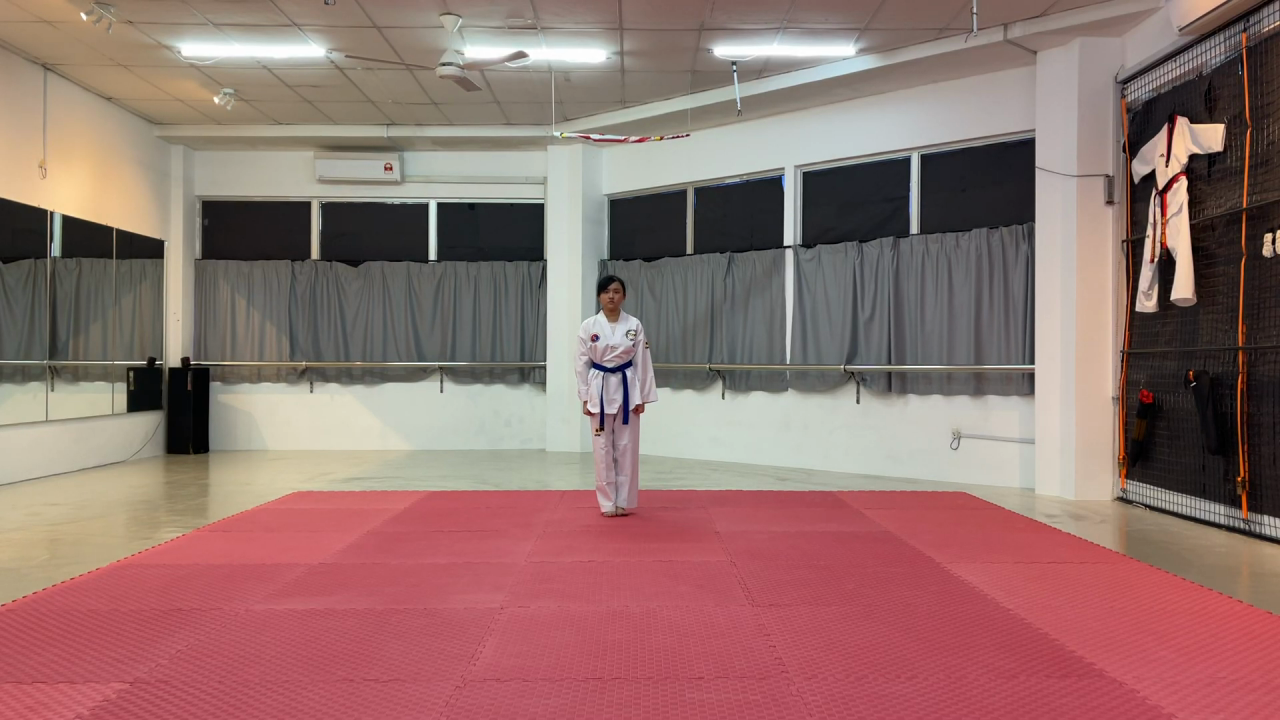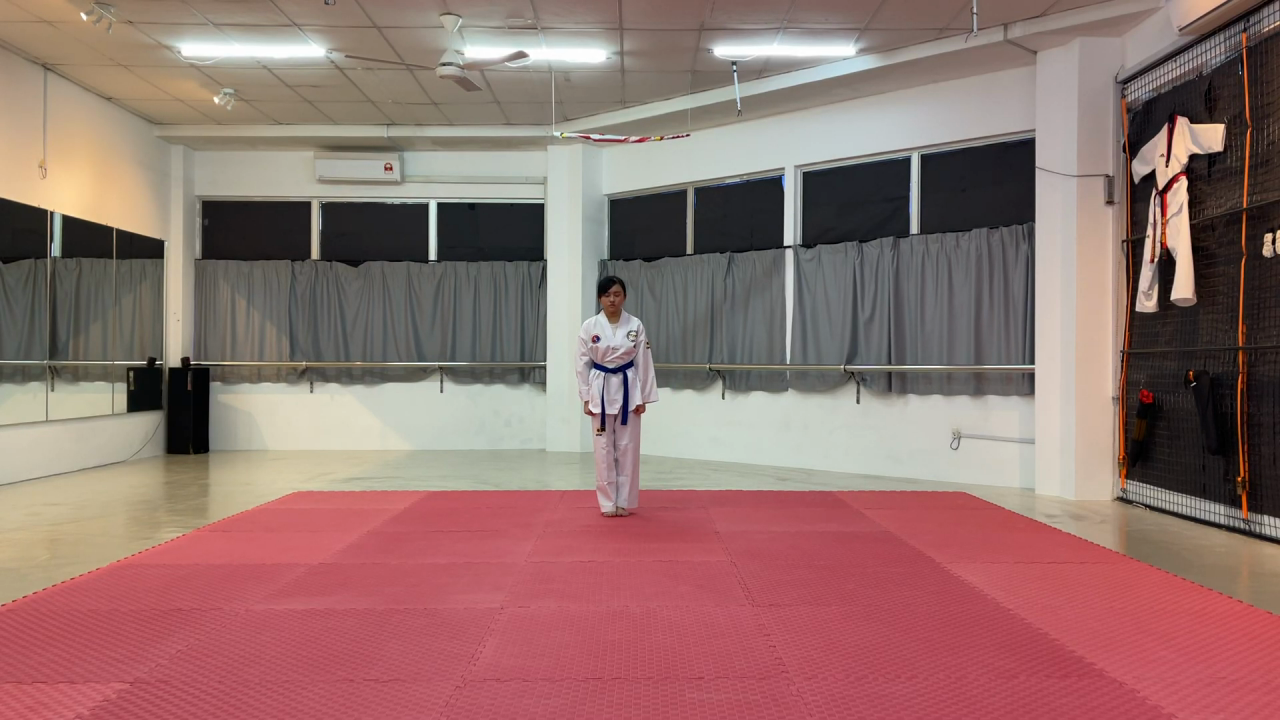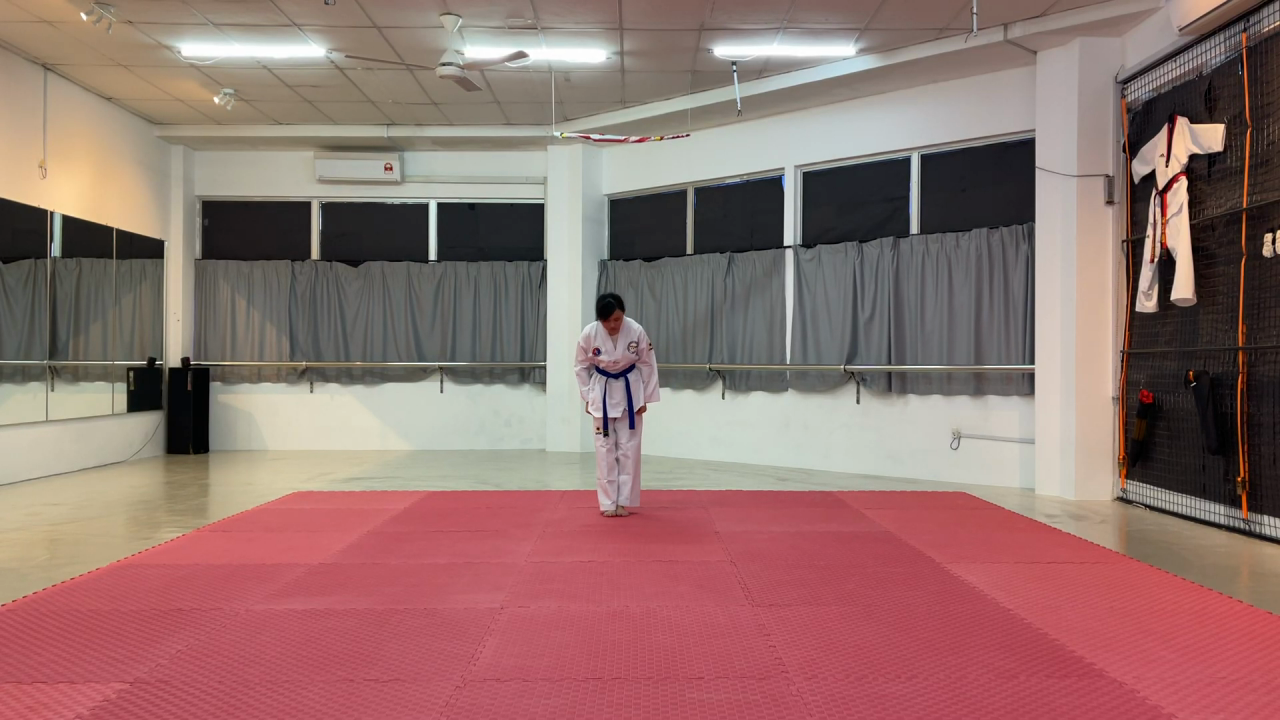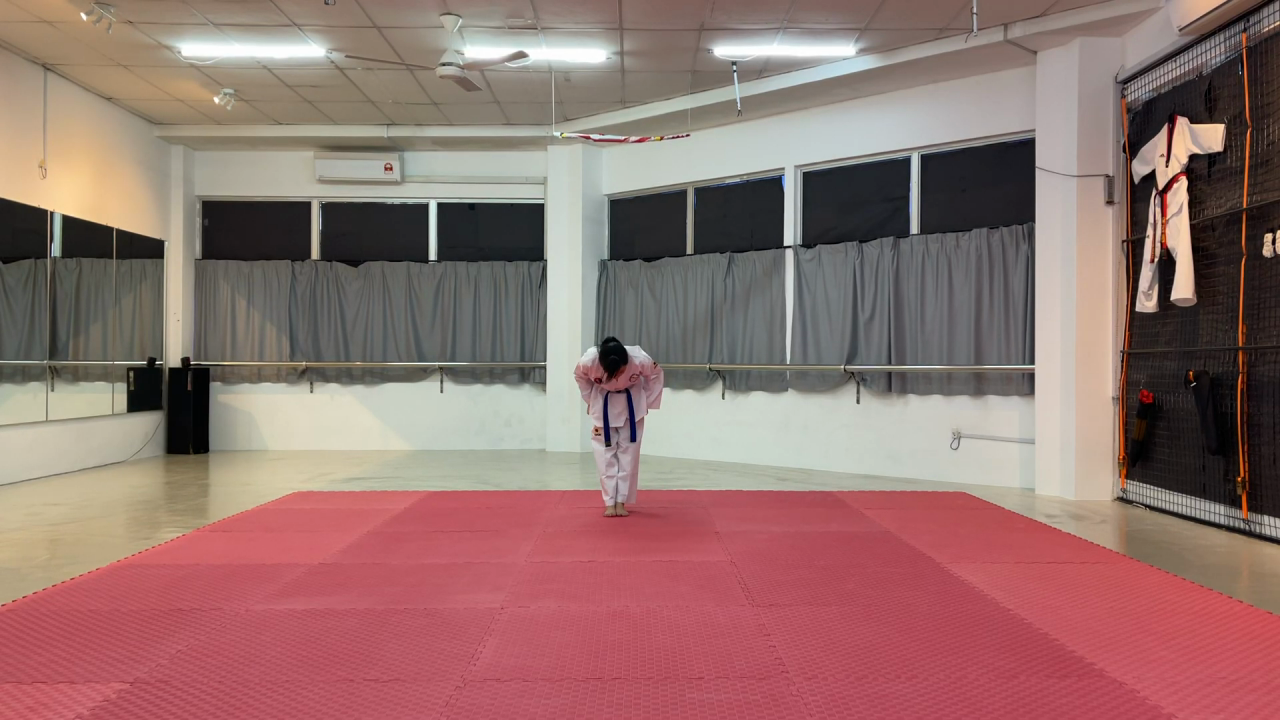
dt=0.3s
person 1, frame 1
left shoulder: (634, 325)
right shoulder: (589, 326)
left elbow: (642, 363)
right elbow: (582, 363)
left wrist: (642, 397)
right wrist: (585, 398)
left hip: (627, 389)
right hip: (600, 389)
left knee: (626, 447)
right knee: (603, 447)
left ankle: (624, 502)
right ankle: (608, 502)
person 1, frame 2
left shoulder: (635, 325)
right shoulder: (589, 327)
left elbow: (644, 363)
right elbow: (582, 363)
left wrist: (643, 398)
right wrist: (586, 398)
left hip: (628, 390)
right hip: (600, 390)
left knee: (627, 447)
right knee: (604, 447)
left ankle: (624, 502)
right ankle: (608, 503)
person 1, frame 3
left shoulder: (636, 331)
right shoulder: (589, 334)
left elbow: (648, 365)
right elbow: (581, 367)
left wrist: (645, 398)
right wrist: (588, 398)
left hip: (630, 392)
right hip: (602, 393)
left knee: (629, 447)
right knee: (605, 447)
left ankle: (624, 501)
right ankle: (608, 502)
person 1, frame 4
left shoulder: (640, 360)
right shoulder: (589, 361)
left elbow: (656, 375)
right elbow: (580, 376)
left wrist: (646, 403)
right wrist: (591, 401)
left hip: (631, 403)
right hip: (603, 404)
left knee: (628, 449)
right knee: (605, 450)
left ankle: (621, 501)
right ankle: (610, 501)
